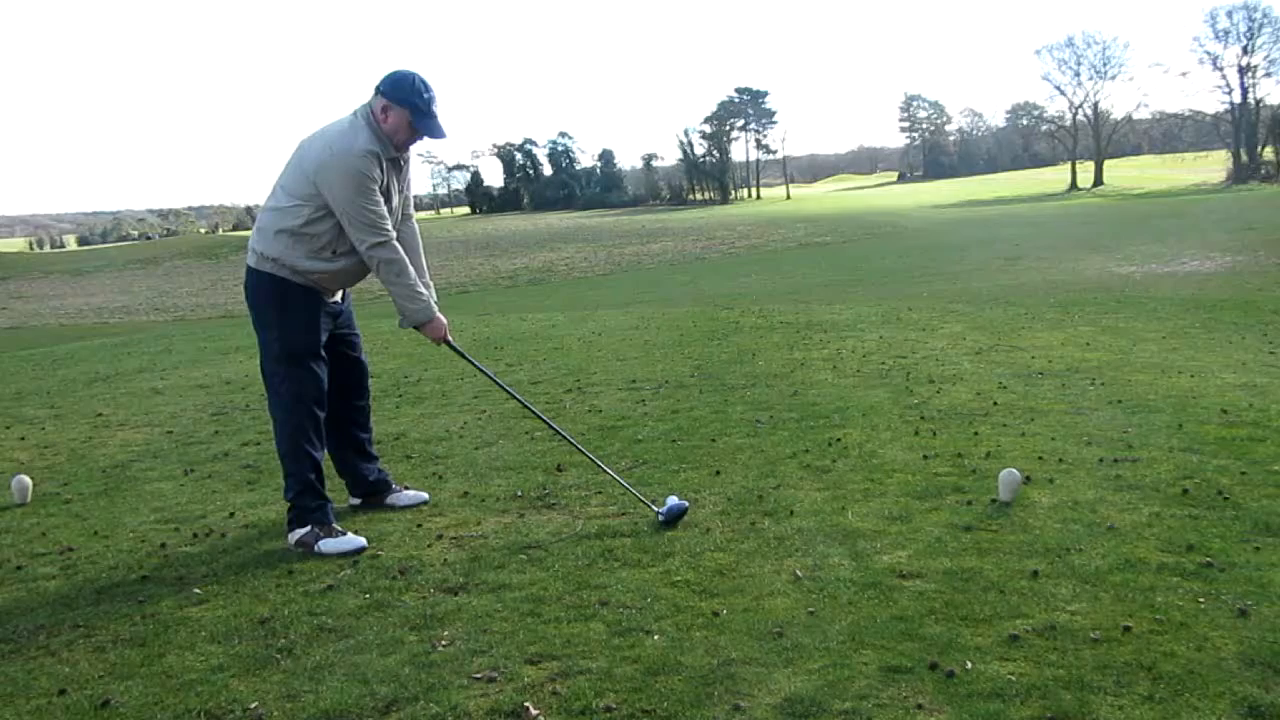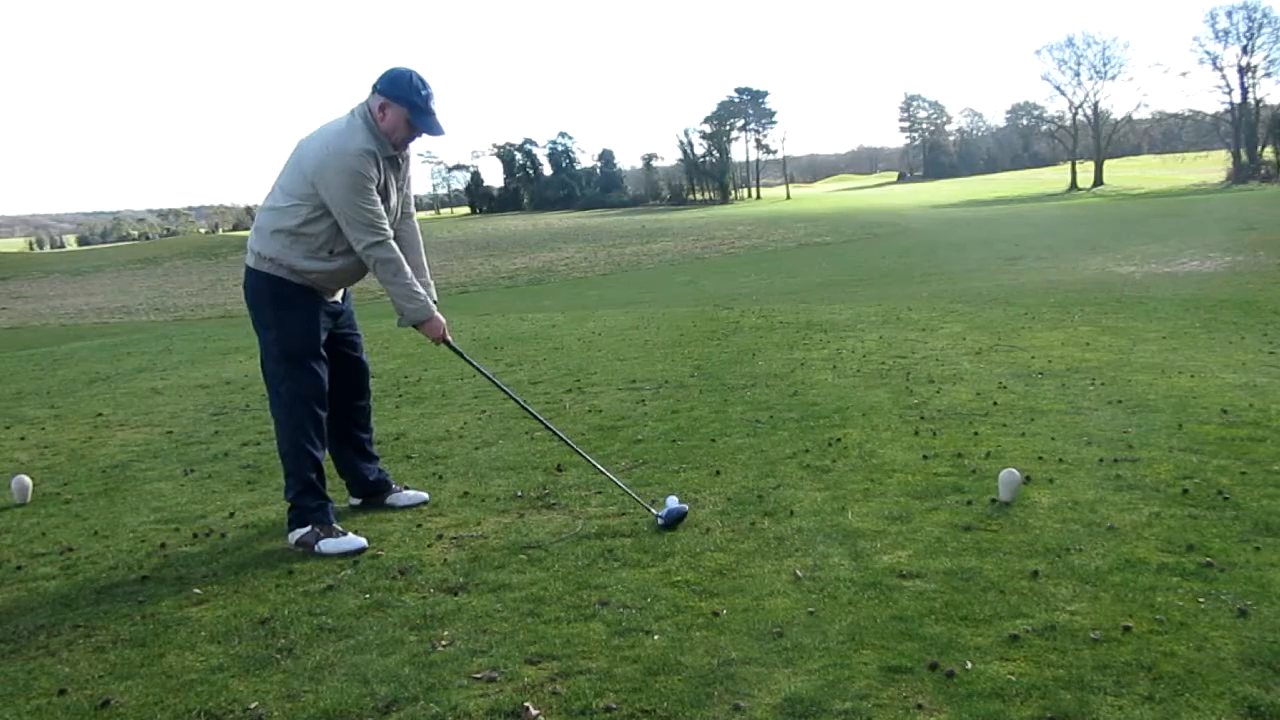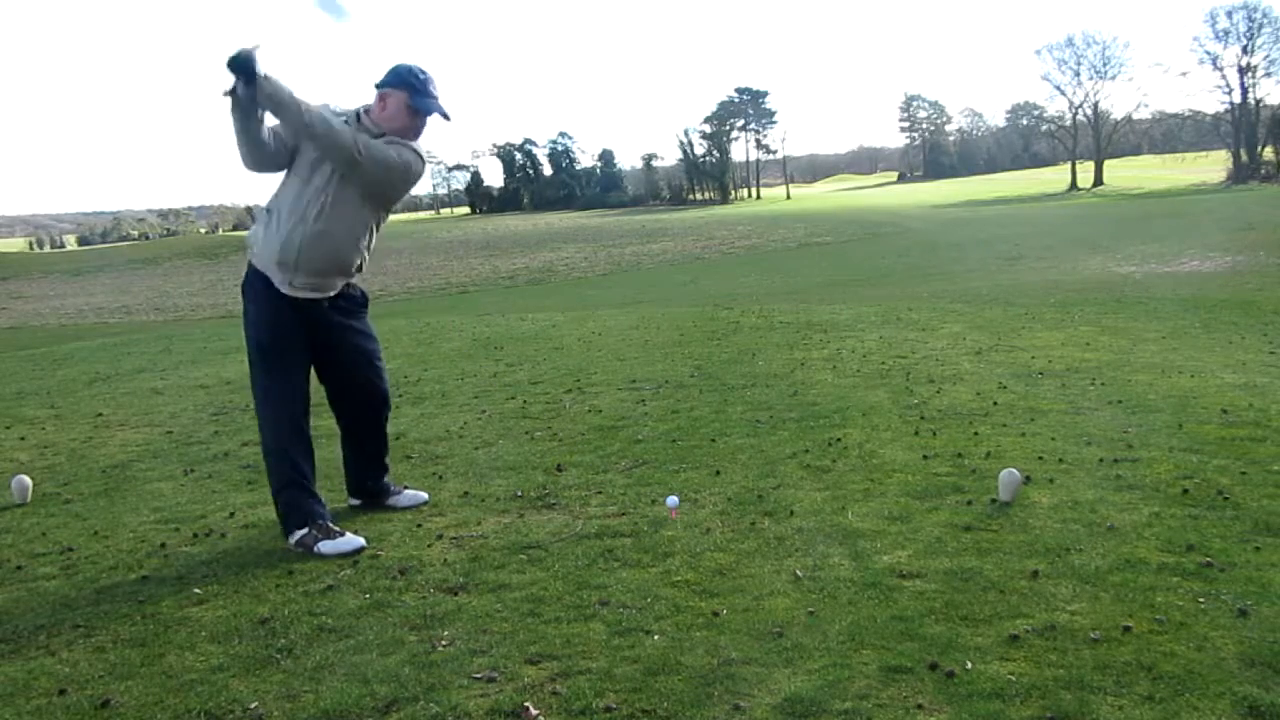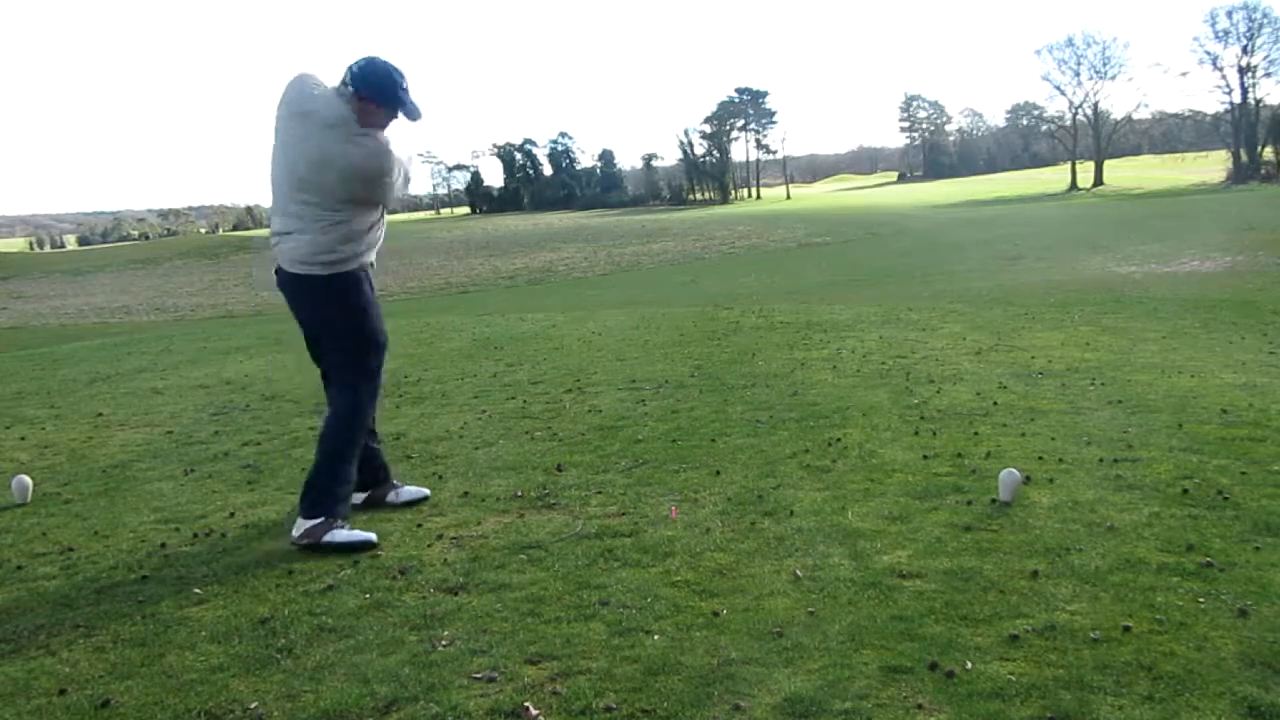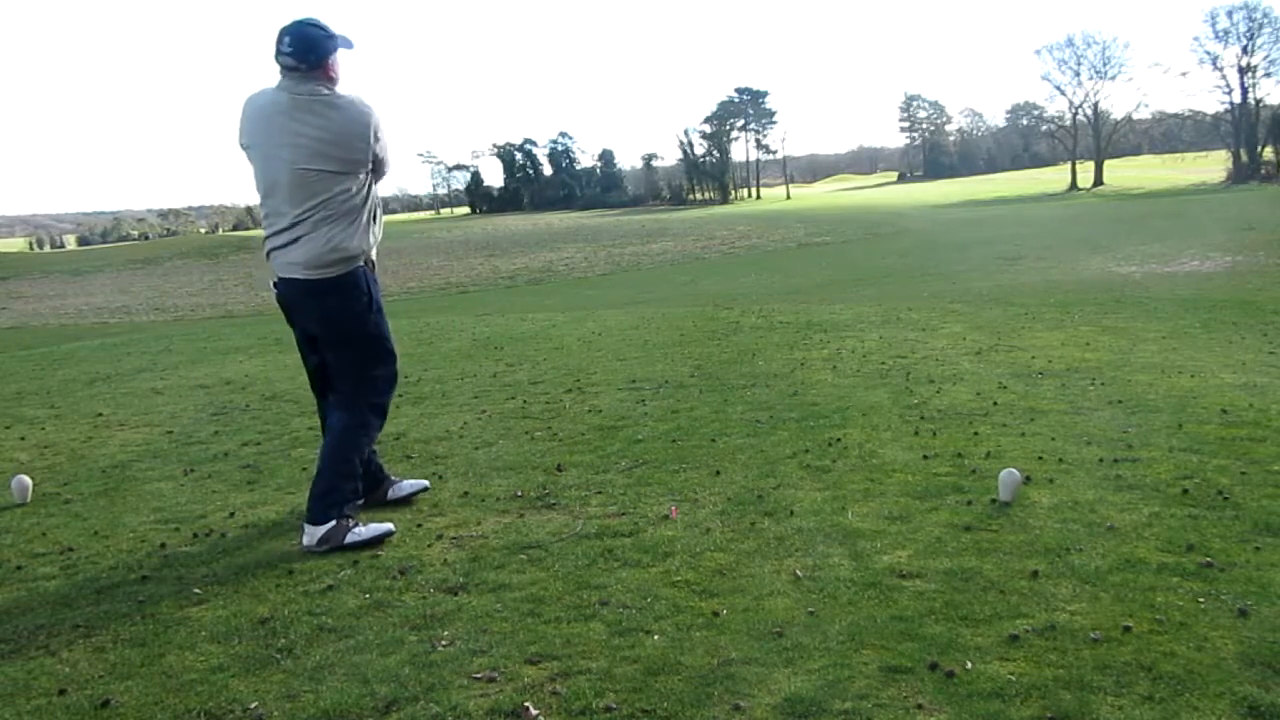
dt=0.5s
person 1, frame 1
left shoulder: (392, 150)
right shoulder: (349, 154)
left elbow: (403, 228)
right elbow: (378, 246)
left wrist: (425, 300)
right wrist: (422, 312)
left hip: (327, 284)
right hip: (284, 283)
left knee: (350, 384)
right knee: (301, 398)
left ankle: (368, 484)
right ankle: (307, 519)
person 1, frame 2
left shoulder: (394, 151)
right shoulder: (346, 153)
left elbow: (403, 227)
right elbow: (375, 245)
left wrist: (425, 297)
right wrist: (419, 311)
left hip: (328, 284)
right hip: (284, 283)
left knee: (350, 384)
right knee: (302, 398)
left ankle: (368, 483)
right ankle: (308, 520)
person 1, frame 3
left shoulder: (404, 160)
right shoulder: (324, 119)
left elbow: (330, 140)
right elbow: (259, 153)
left wrist: (266, 87)
right wrist: (246, 97)
left hip: (335, 293)
right hip: (272, 284)
left knee: (368, 394)
right knee: (283, 407)
left ankle: (370, 486)
right ankle: (302, 520)
person 1, frame 4
left shoulder: (301, 94)
right shoulder: (371, 154)
right elbow: (395, 186)
right wrist: (400, 173)
left hip: (296, 271)
right hip: (335, 278)
left knee: (352, 382)
right knee: (355, 387)
left ankle: (370, 480)
right ankle: (318, 515)
person 1, frame 5
left shoulder: (254, 111)
right shoulder: (358, 117)
right elbow: (377, 170)
left hip: (289, 277)
right hip: (341, 275)
left knee: (337, 388)
right knee: (365, 389)
left ankle: (368, 482)
right ankle: (327, 518)
